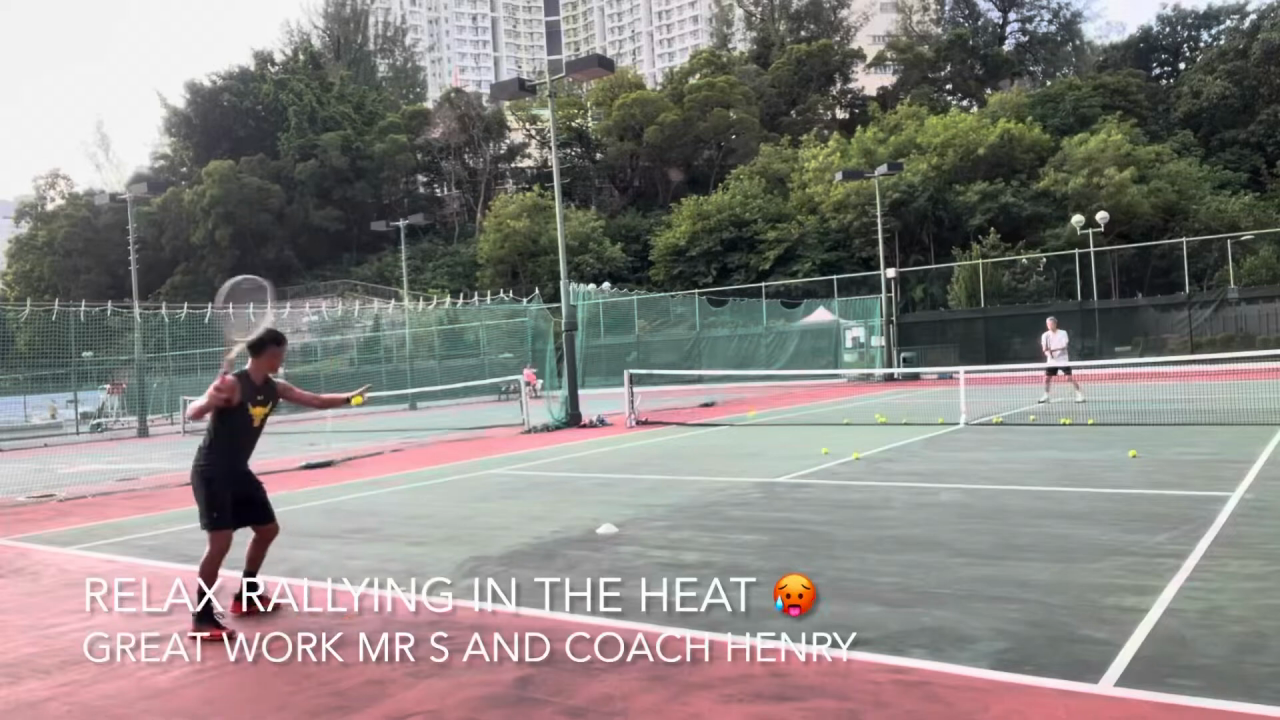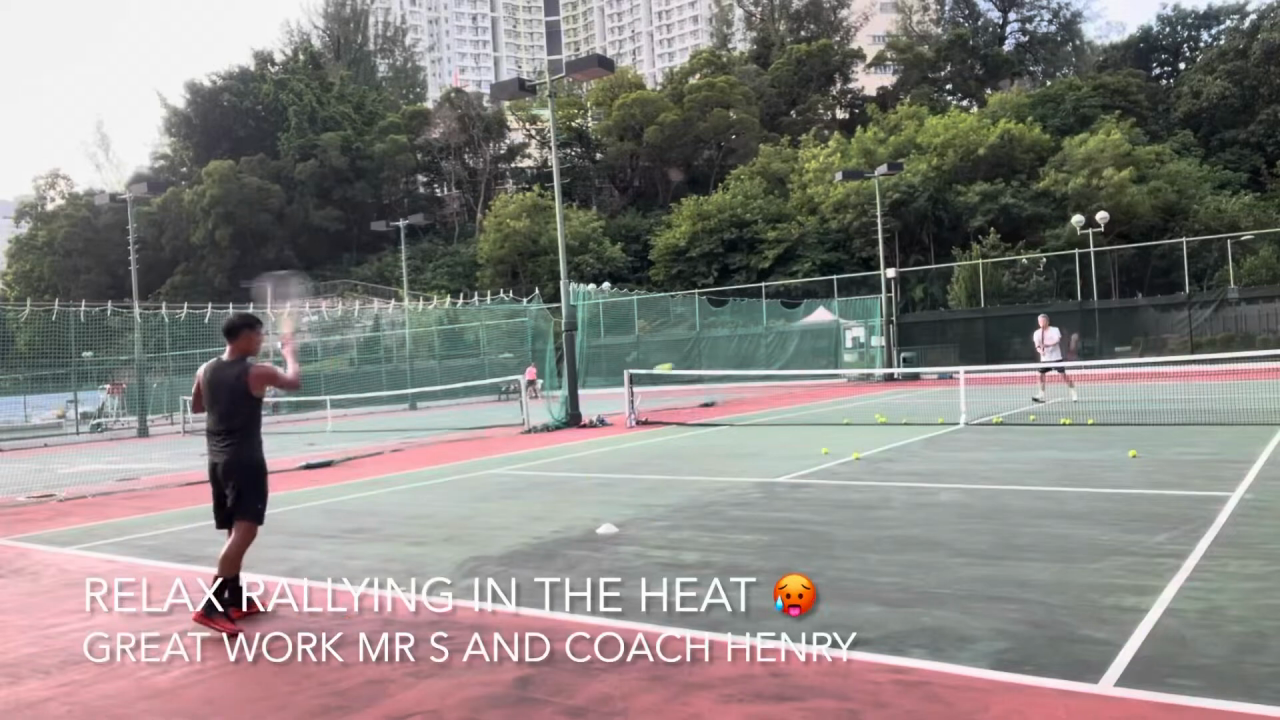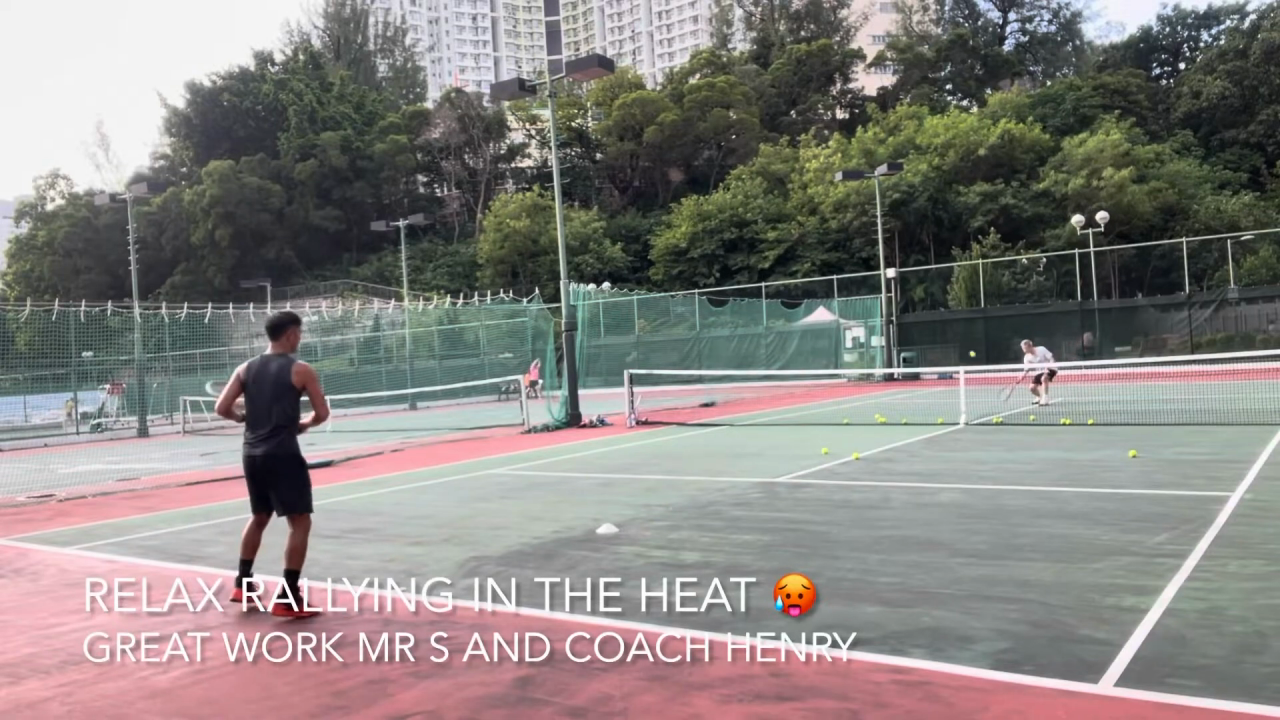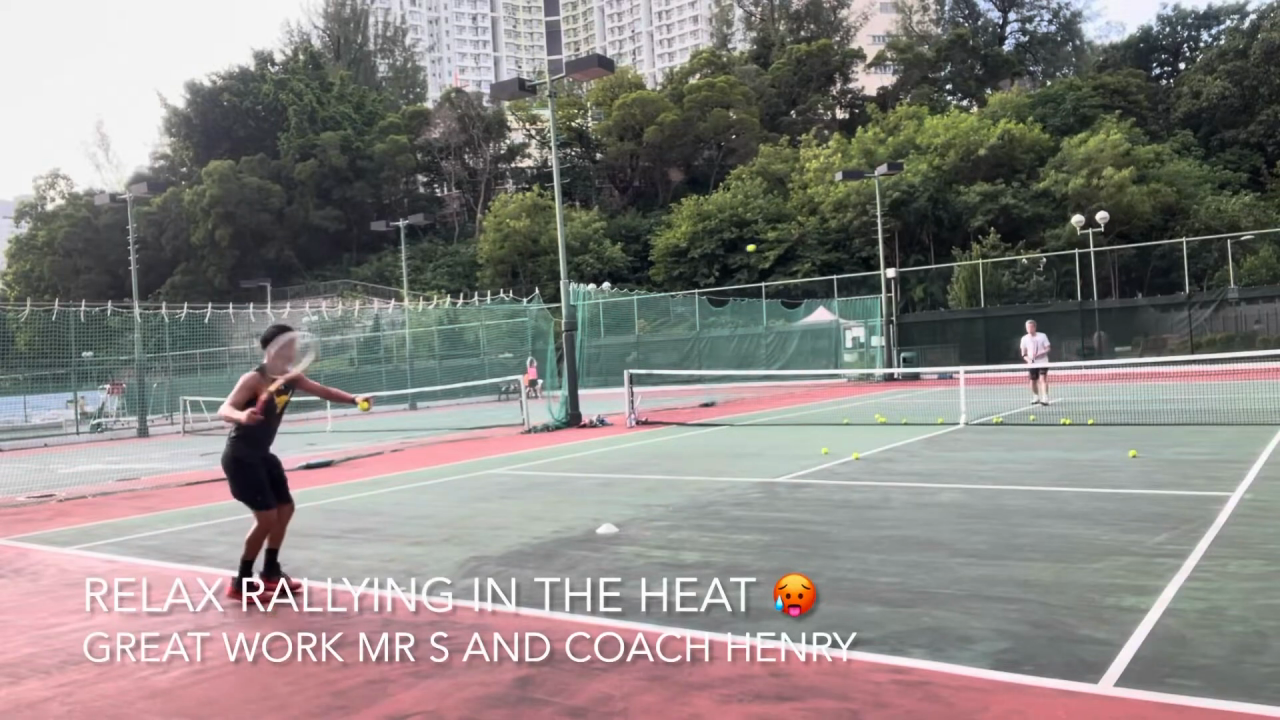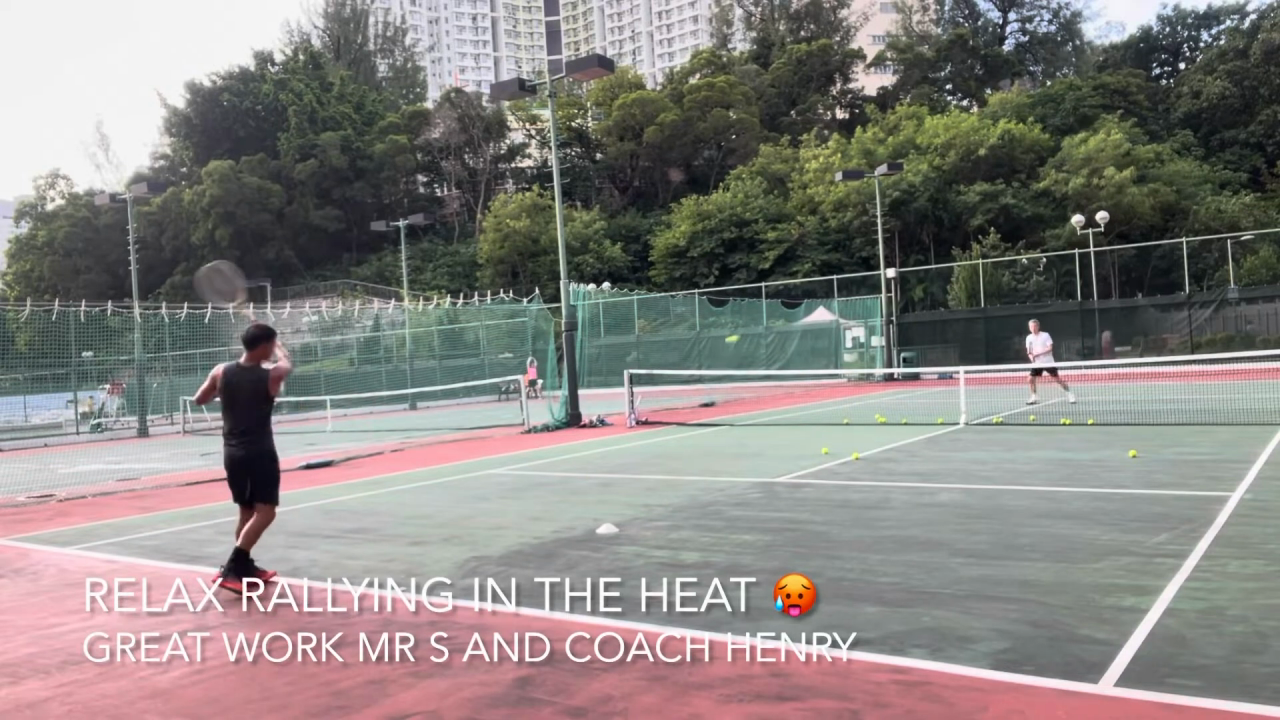
dt=0.7s
person 1, frame 1
left shoulder: (274, 387)
right shoulder: (230, 384)
left elbow: (315, 400)
right elbow: (194, 412)
left wrist: (348, 397)
right wrist: (210, 402)
left hip: (238, 471)
right hip: (210, 472)
left knee: (268, 529)
right knee: (220, 542)
left ankle: (245, 597)
right ankle: (203, 616)
person 1, frame 2
left shoulder: (206, 372)
right shoulder: (256, 372)
left elbow: (198, 405)
right elbow: (293, 380)
right wrist: (289, 349)
left hip: (218, 462)
right hip: (246, 463)
left knee: (239, 532)
right knee: (244, 533)
left ankle: (233, 601)
right ankle: (211, 606)
person 1, frame 3
left shoulder: (246, 369)
right shoulder: (301, 370)
left elbow: (222, 408)
right elbow: (322, 413)
right wrist: (301, 424)
left hip: (252, 455)
right hip: (283, 455)
left knee: (259, 517)
right knee: (300, 523)
left ankle: (242, 584)
right ankle: (287, 599)
person 1, frame 4
left shoulder: (290, 378)
right shoulder: (254, 380)
left elbow: (323, 390)
right elbow: (226, 409)
left wrist: (355, 400)
right wrist: (241, 416)
left hip: (261, 456)
right hip: (241, 457)
left knee: (284, 509)
right knee: (266, 518)
left ankle: (271, 573)
right ankle: (242, 583)
person 1, frame 5
left shoulder: (222, 373)
right shoulder: (272, 377)
left elbow: (199, 400)
right elbow: (286, 364)
right wrist: (279, 346)
left hip: (233, 453)
right hip: (260, 454)
left knee: (247, 511)
right knee: (265, 513)
left ankle: (244, 567)
right ankle: (233, 570)
